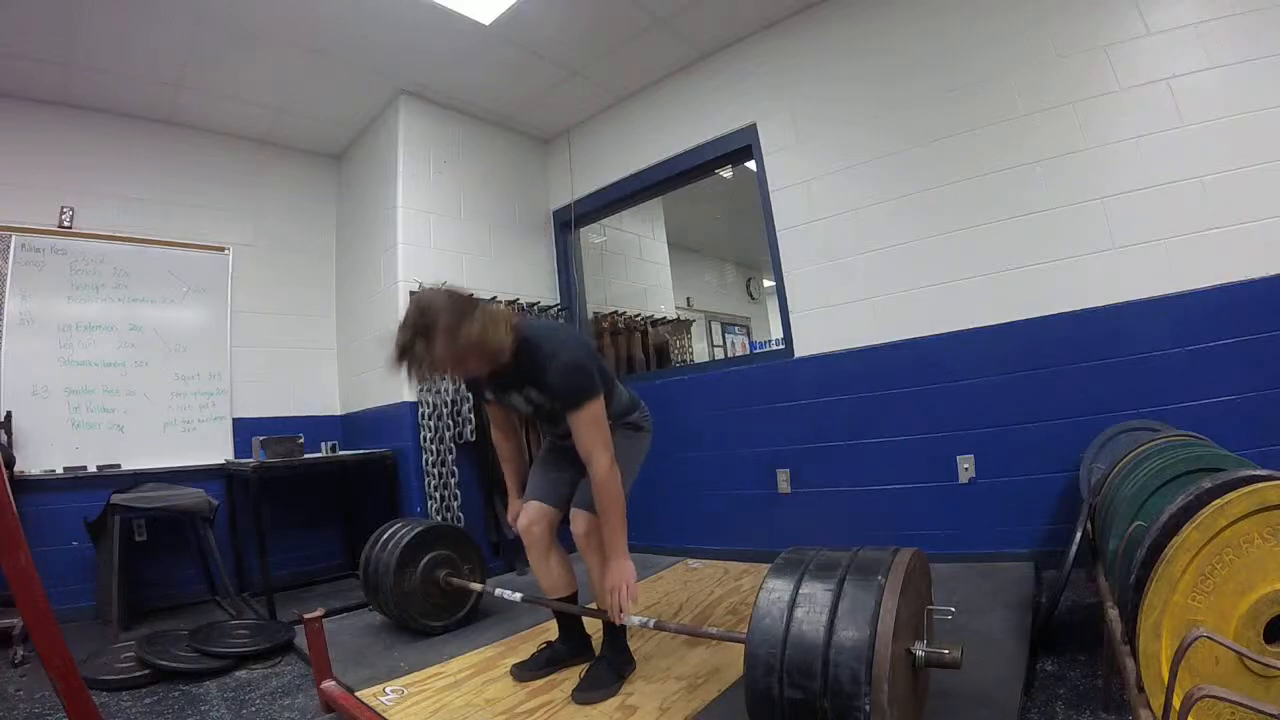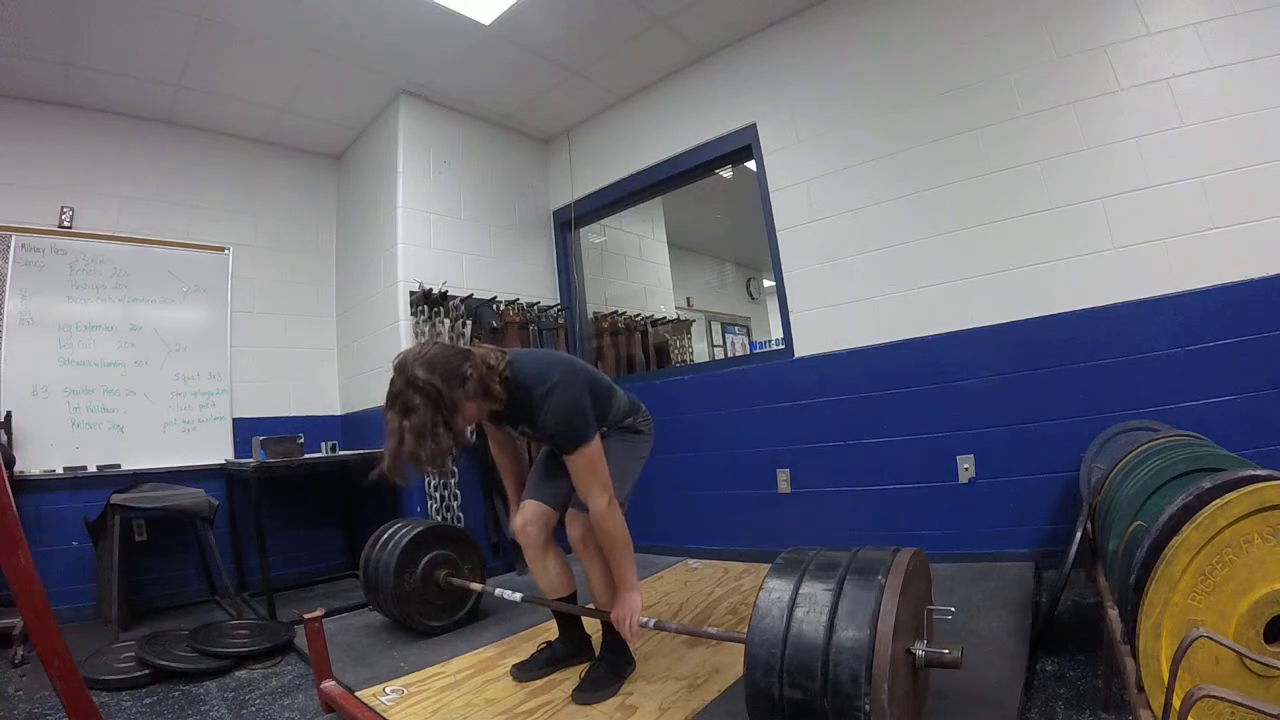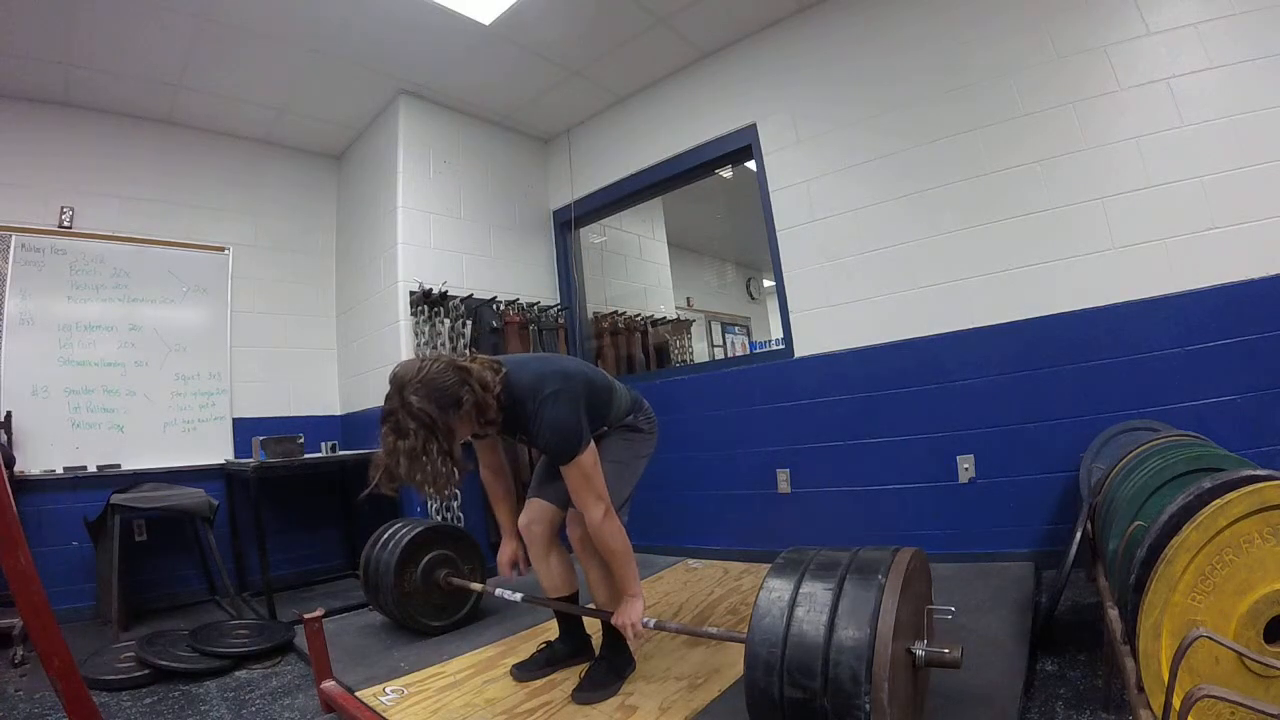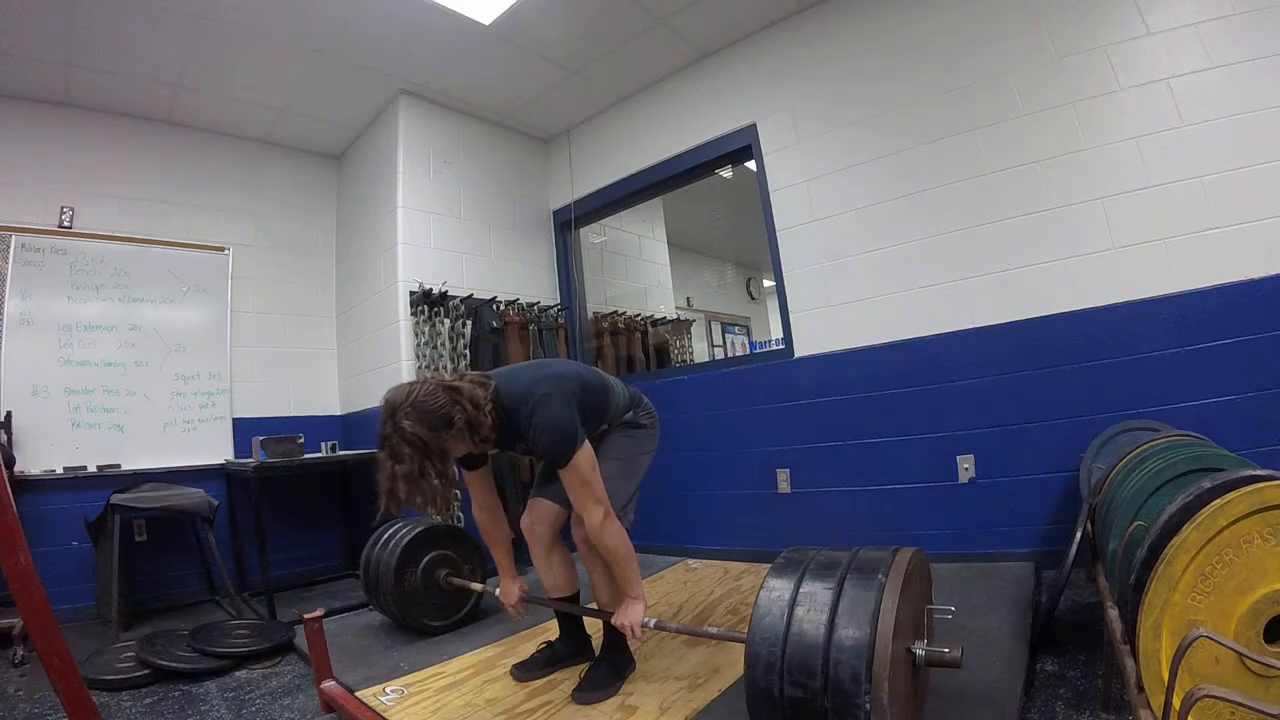
dt=0.4s
person 1, frame 1
left shoulder: (559, 355)
right shoulder: (483, 366)
left elbow: (601, 462)
right elbow: (504, 432)
left wrist: (618, 558)
right wrist: (516, 496)
left hip: (619, 428)
right hip: (564, 437)
left knee: (585, 528)
right knee: (532, 526)
left ankle: (616, 651)
right ankle: (572, 640)
person 1, frame 2
left shoulder: (552, 395)
right shoulder: (487, 387)
left elbow: (601, 502)
right elbow: (504, 445)
left wrist: (628, 589)
right wrist: (519, 506)
left hip: (621, 430)
right hip: (570, 439)
left knee: (580, 530)
right knee: (529, 526)
left ankle: (616, 652)
right ankle: (572, 639)
person 1, frame 3
left shoulder: (547, 406)
right shoulder: (476, 394)
left elbow: (597, 511)
right elbow: (493, 470)
left wrist: (632, 596)
right wrist: (508, 537)
left hip: (625, 428)
right hip: (576, 434)
left knee: (581, 530)
right knee: (532, 524)
left ankle: (615, 654)
right ankle: (573, 639)
person 1, frame 4
left shoulder: (542, 414)
right shoulder: (467, 417)
left elbow: (597, 514)
right elbow: (485, 508)
left wrist: (633, 598)
right wrist: (508, 577)
left hip: (627, 425)
right hip: (581, 430)
left knee: (585, 531)
right knee: (536, 525)
left ankle: (616, 652)
right ankle: (573, 639)
